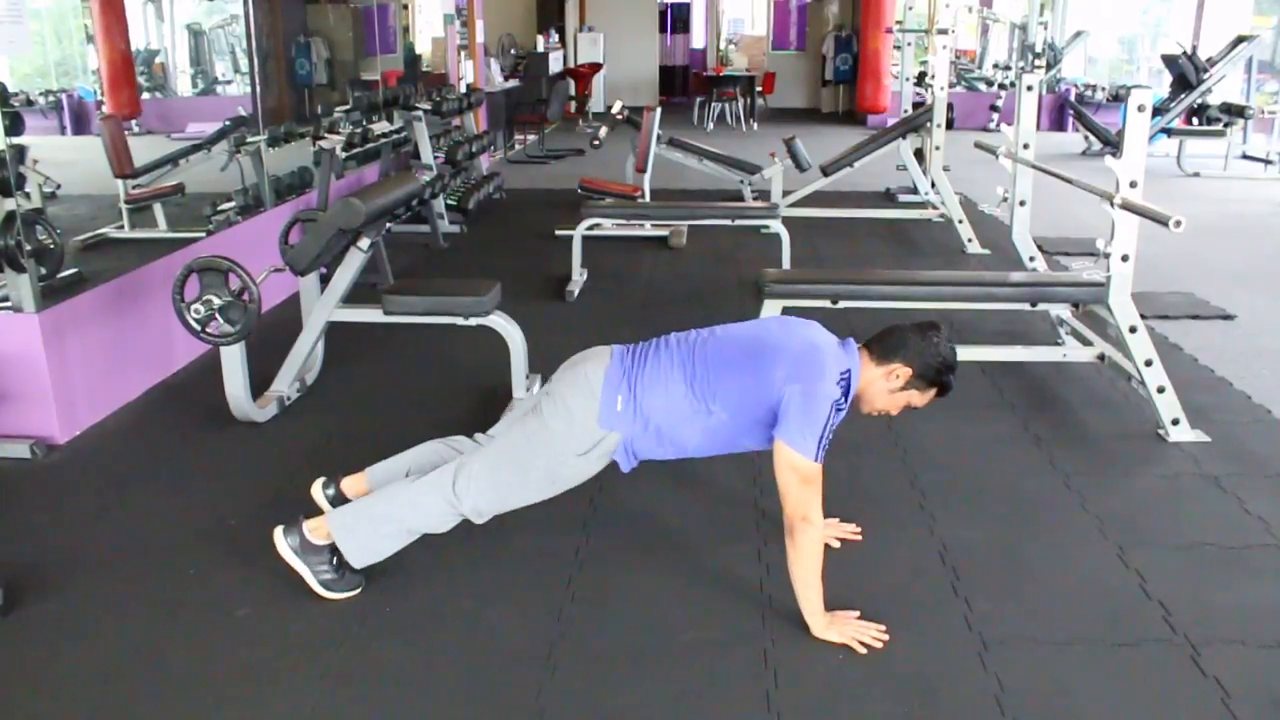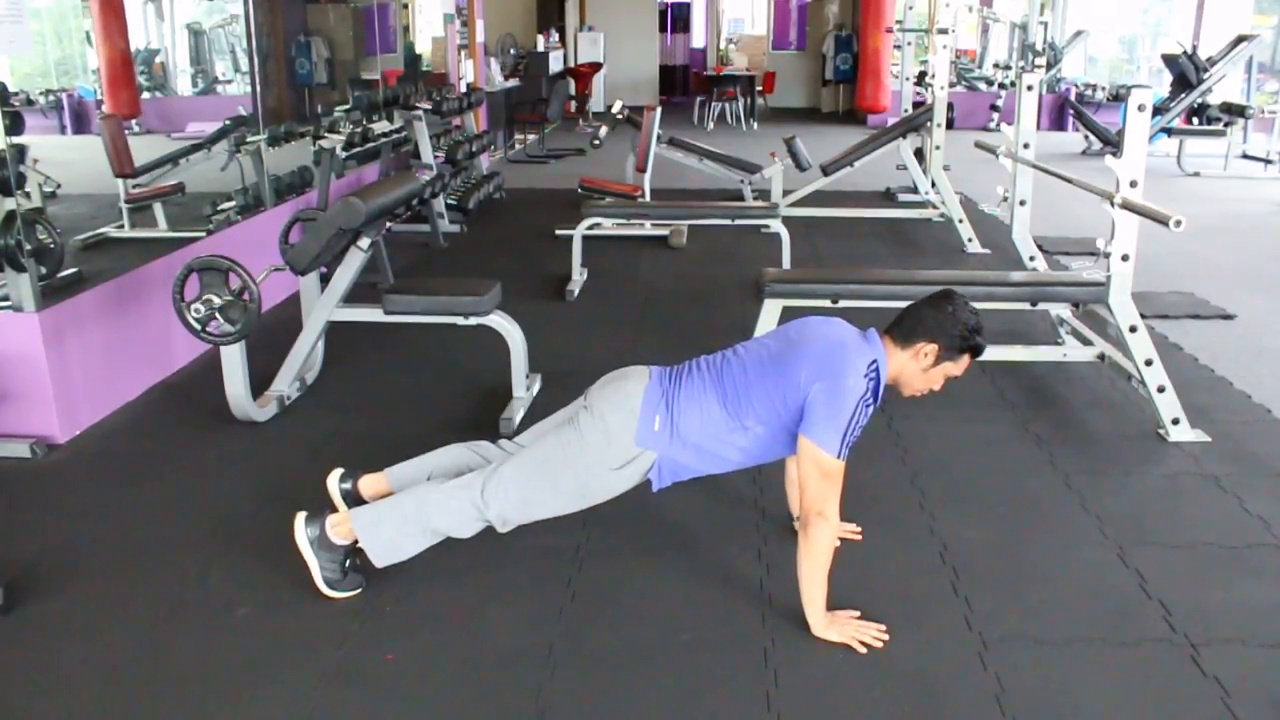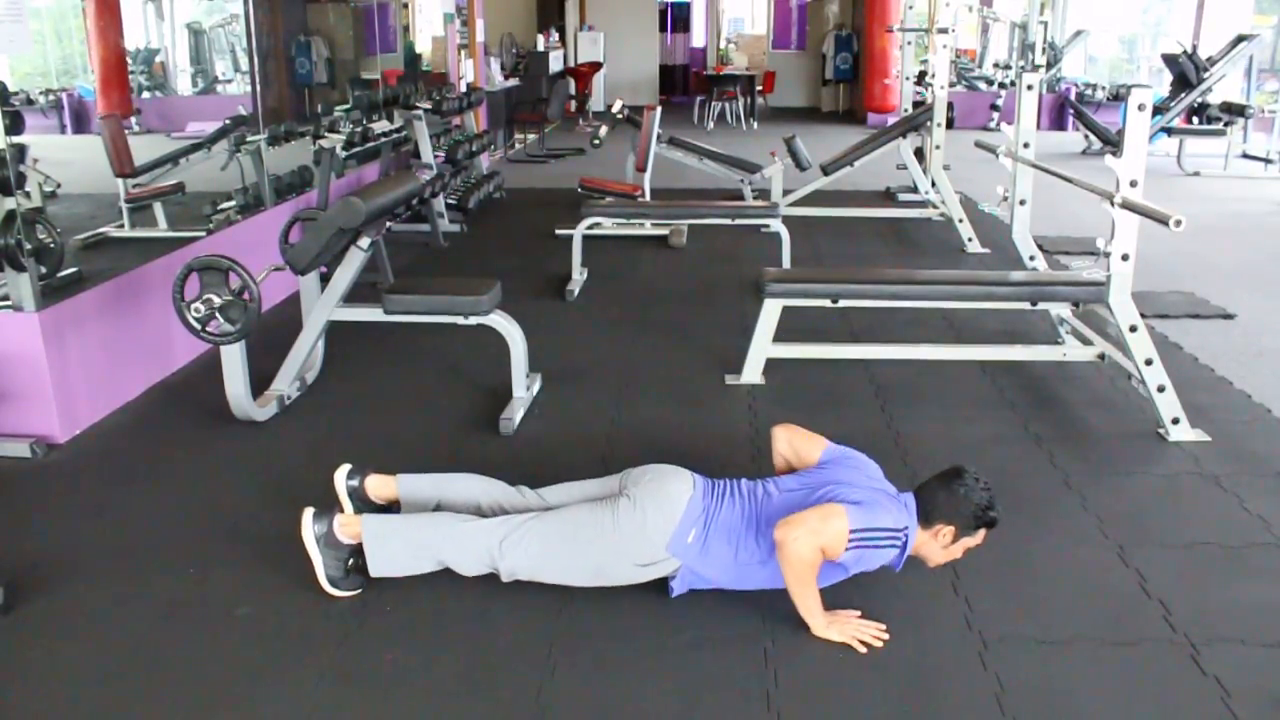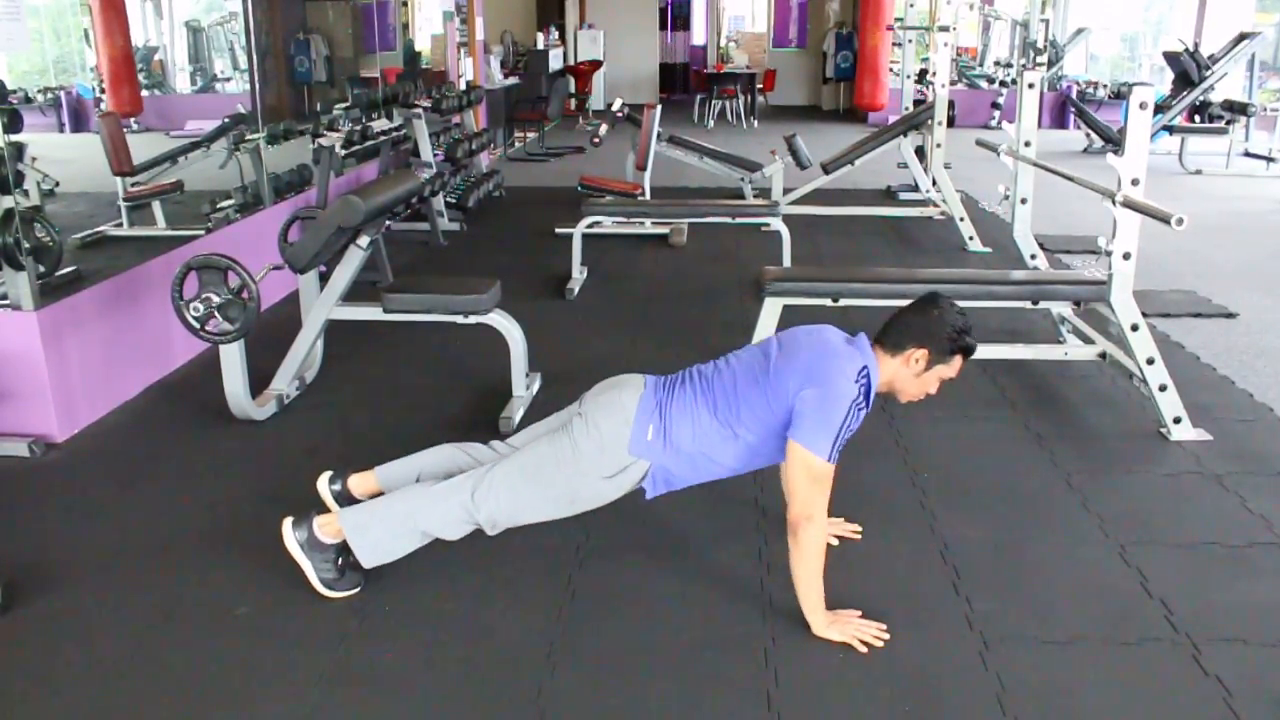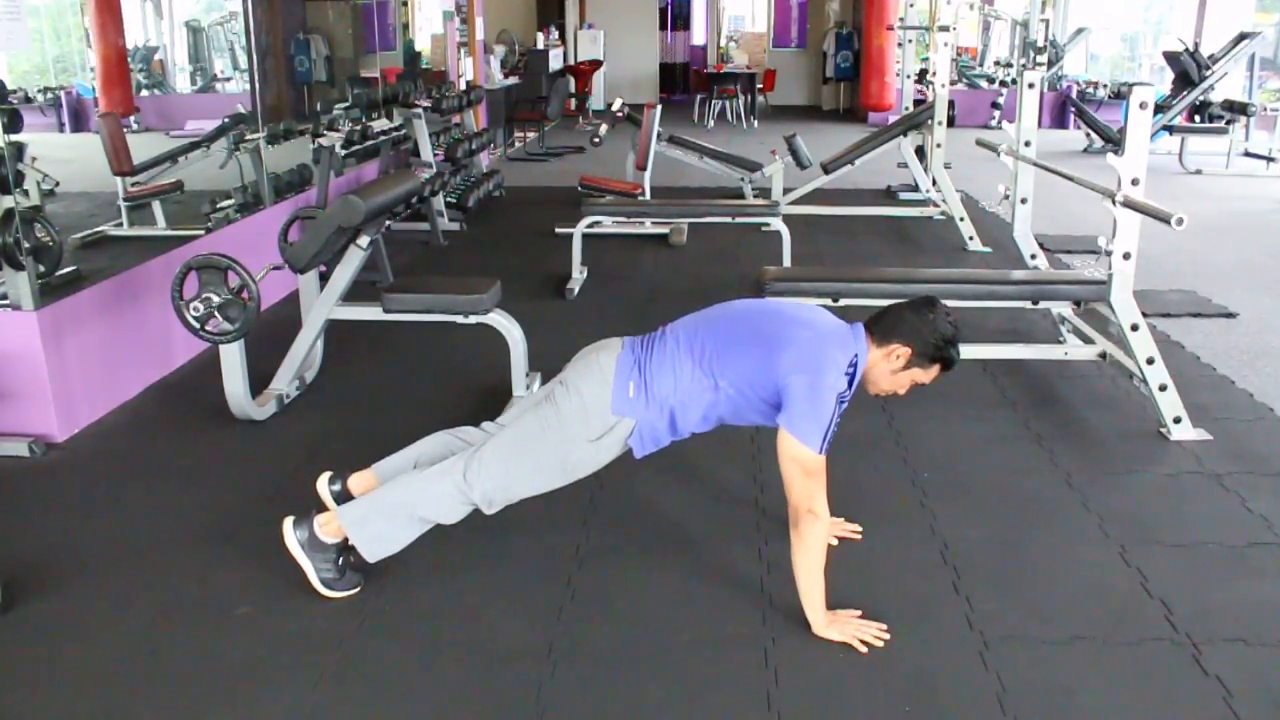
dt=1s
person 1, frame 1
left shoulder: (821, 345)
right shoulder: (822, 388)
left elbow: (788, 455)
right elbow: (800, 517)
left wrist: (807, 520)
right wrist: (818, 618)
left hip: (607, 380)
right hip: (607, 415)
left knee: (481, 451)
right knee: (470, 489)
left ankle: (348, 489)
right ankle: (316, 535)
person 1, frame 2
left shoulder: (839, 337)
right shoulder: (852, 381)
right elbow: (822, 513)
left wrist: (803, 516)
right wrist: (819, 618)
left hip: (636, 398)
right hip: (637, 435)
left knee: (503, 461)
right knee: (493, 497)
left ankle: (363, 486)
right ankle: (336, 529)
person 1, frame 3
left shoulder: (865, 478)
right shoulder: (885, 529)
left elbow: (784, 435)
right elbow: (794, 535)
right wrist: (817, 619)
left hip: (670, 495)
right hip: (668, 533)
left knee: (521, 505)
right knee: (501, 546)
left ankle: (373, 488)
right ankle: (344, 530)
person 1, frame 4
left shoulder: (835, 345)
right shoulder: (841, 387)
right elbow: (803, 518)
left wrist: (812, 517)
right wrist: (818, 618)
left hip: (631, 408)
right hip: (629, 444)
left knee: (492, 463)
right knee: (482, 501)
left ankle: (355, 487)
right ankle: (325, 533)
person 1, frame 5
left shoulder: (828, 332)
right shoulder: (825, 374)
right elbow: (805, 508)
left wrist: (813, 516)
right wrist: (819, 617)
left hip: (617, 373)
right hip: (617, 405)
left knee: (487, 444)
right knee: (479, 479)
left ankle: (352, 485)
right ankle: (326, 529)
